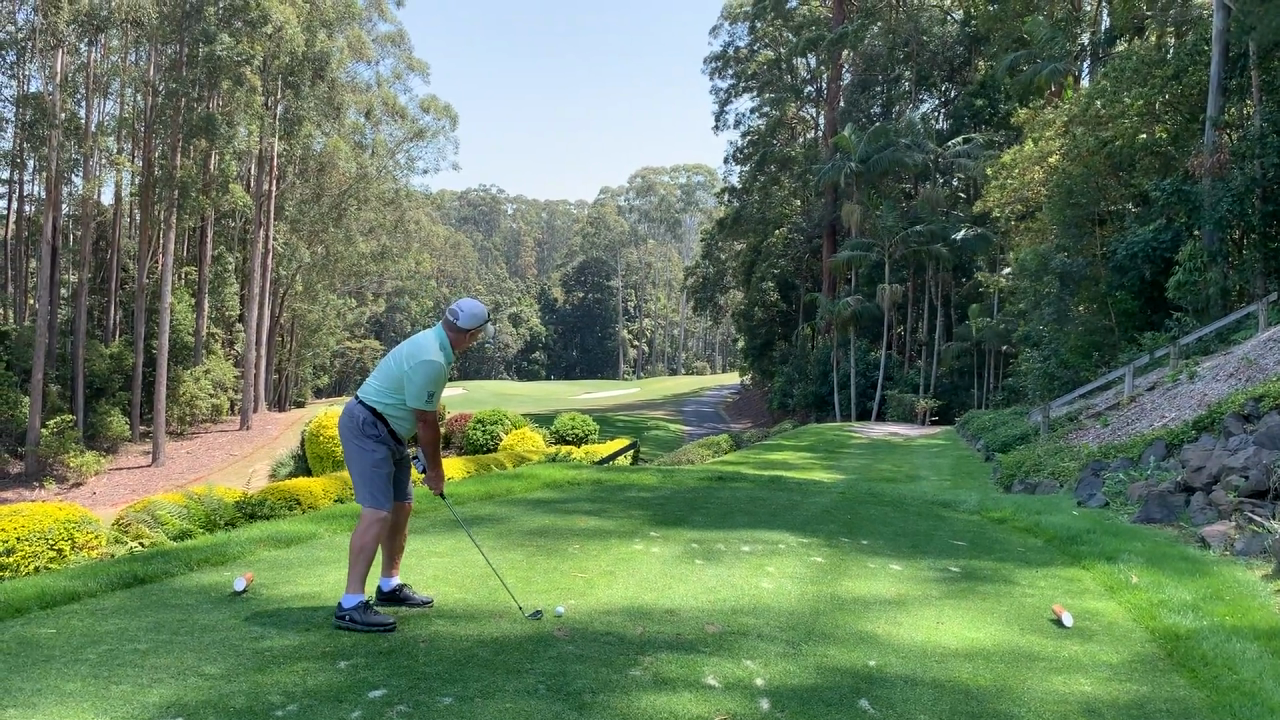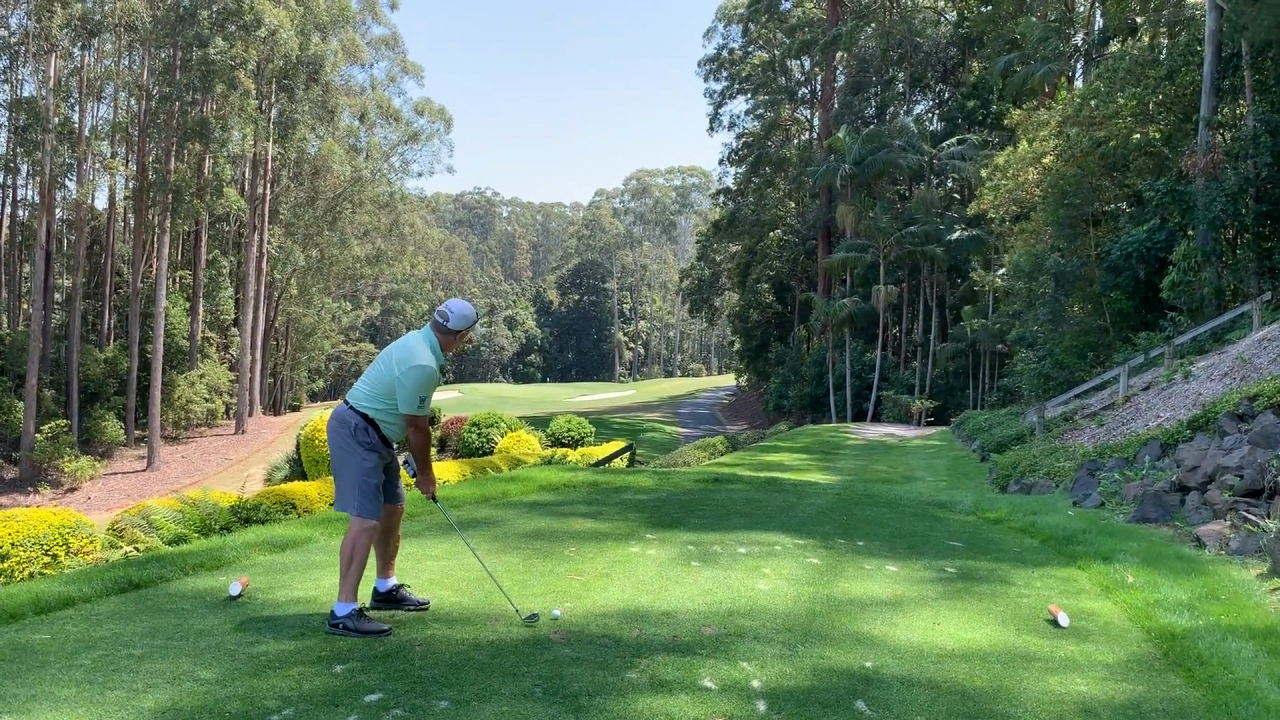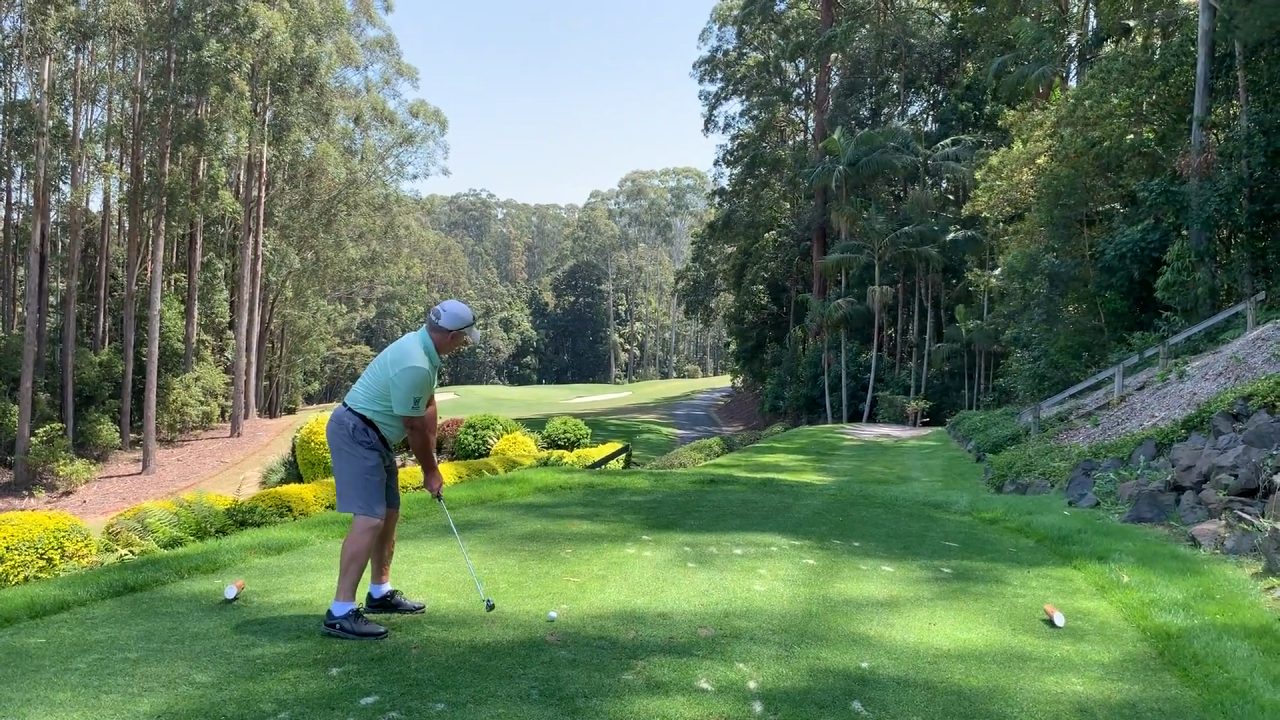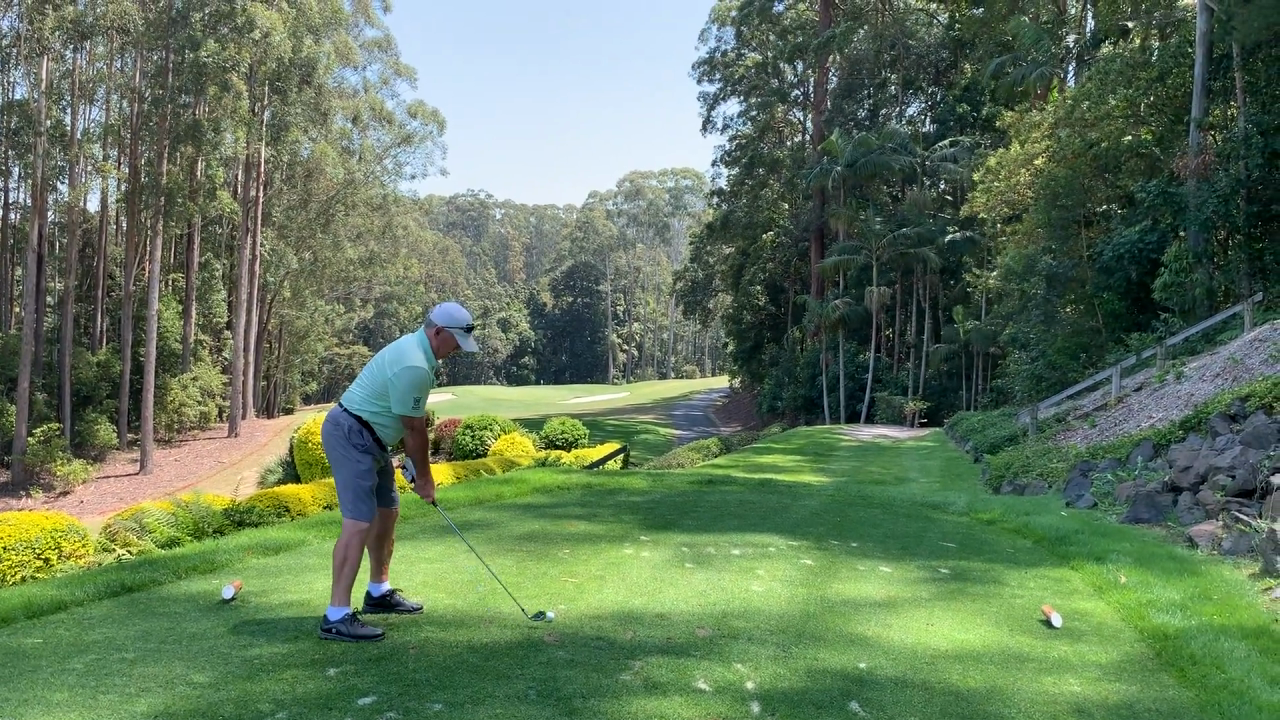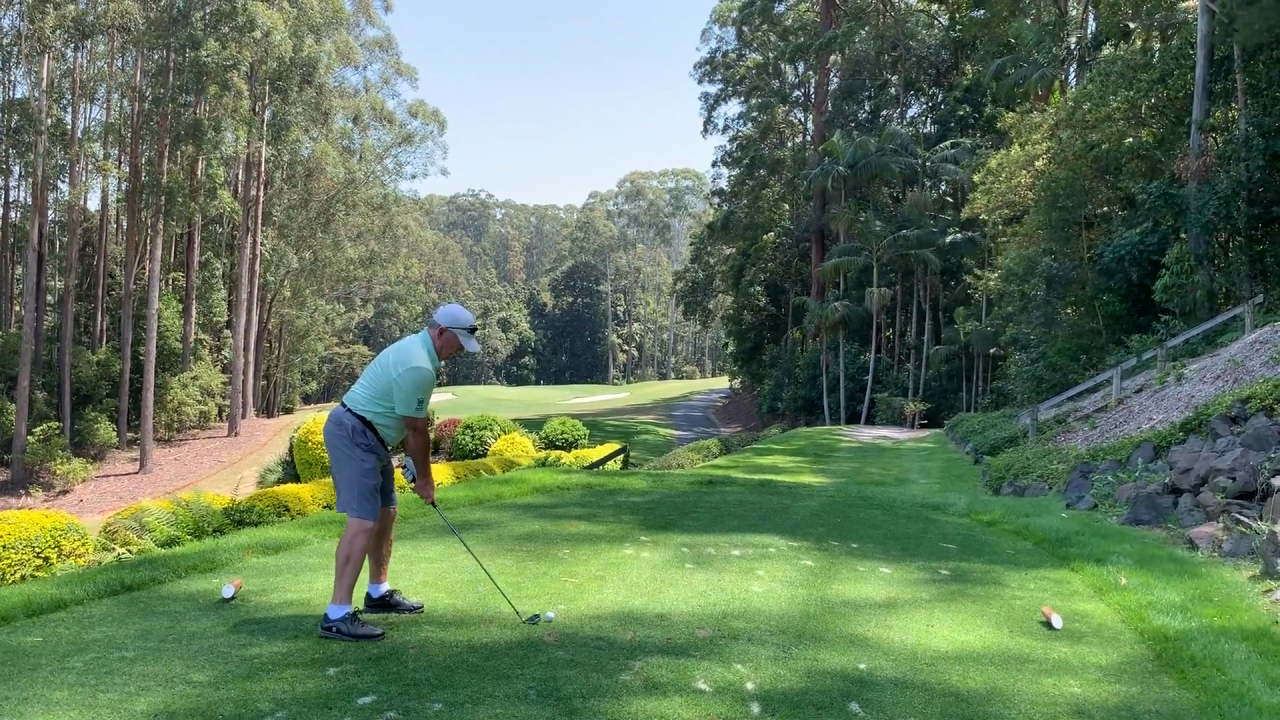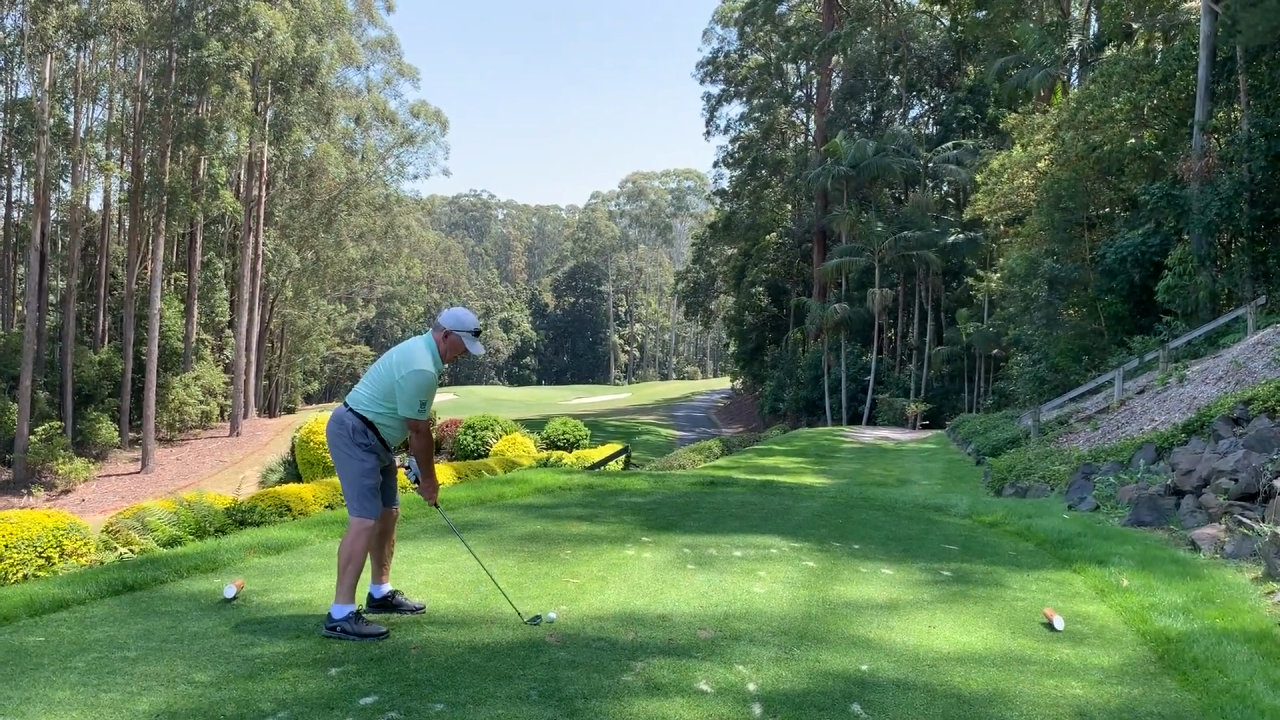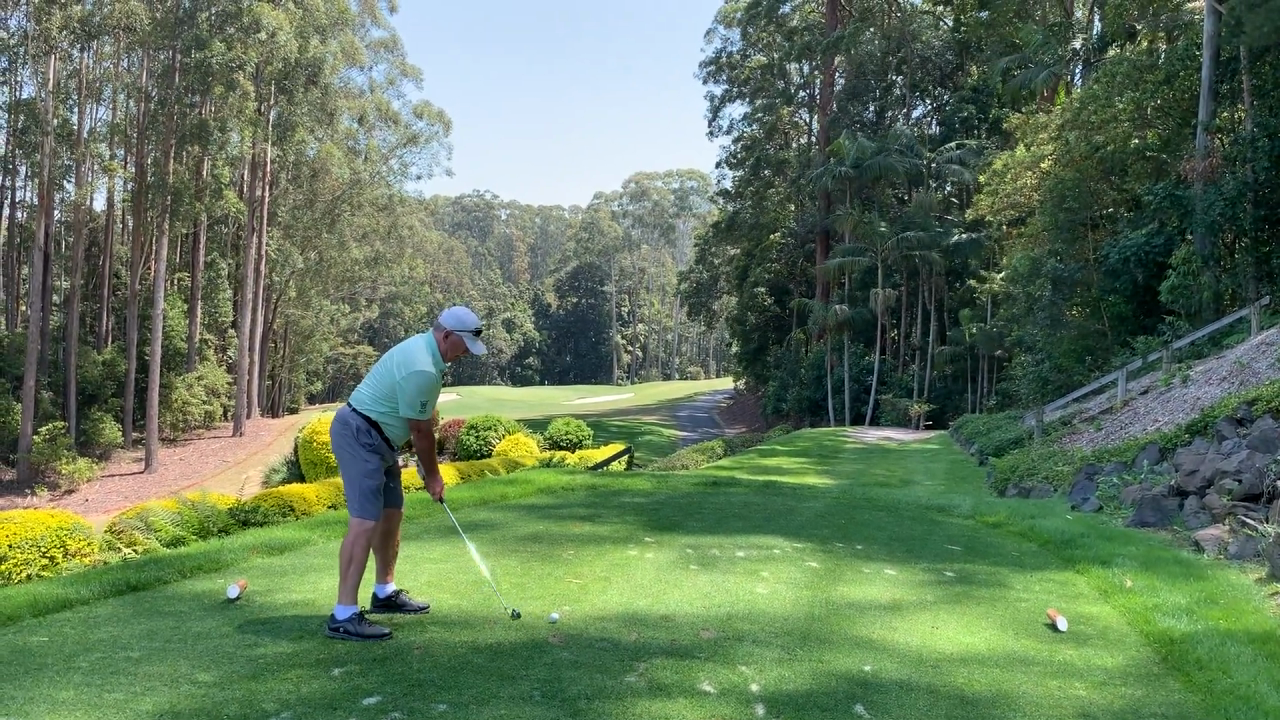
dt=0.3s
person 1, frame 1
left shoulder: (434, 343)
right shoulder: (430, 360)
left elbow: (427, 416)
right elbow: (426, 421)
left wrist: (427, 455)
right wrist: (435, 469)
left hip: (386, 431)
right hip: (367, 428)
left knee: (400, 506)
right knee: (377, 512)
left ankle: (390, 586)
right ankle: (351, 603)
person 1, frame 2
left shoulder: (419, 340)
right shoulder: (422, 366)
left elbow: (417, 420)
right elbow: (417, 427)
left wrist: (417, 461)
right wrist: (426, 474)
left hip: (372, 433)
right hip: (357, 433)
left knee: (392, 508)
right knee: (366, 519)
left ankle: (386, 587)
right ankle: (343, 612)
person 1, frame 3
left shoulder: (421, 347)
right shoulder: (414, 366)
left elbow: (428, 408)
right elbow: (415, 427)
left wrist: (430, 456)
right wrist: (431, 471)
left hip: (371, 436)
right hip: (356, 434)
left knee: (388, 514)
right knee: (369, 519)
left ankle: (380, 593)
right ankle: (341, 612)
person 1, frame 4
left shoulder: (417, 348)
right shoulder: (413, 367)
left elbow: (414, 422)
right elbow: (415, 429)
left wrist: (412, 460)
right wrist: (425, 478)
left hip: (367, 438)
right hip: (351, 435)
left knee: (386, 512)
right knee: (359, 522)
left ankle: (379, 592)
right ankle: (336, 617)
person 1, frame 5
left shoulder: (418, 347)
right shoulder: (418, 368)
left elbow: (412, 424)
right elbow: (417, 429)
left wrist: (412, 459)
right wrist: (425, 478)
left hip: (366, 436)
right hip: (354, 435)
left knee: (385, 513)
right knee: (363, 521)
left ankle: (379, 593)
right ankle: (337, 615)
person 1, frame 6
left shoulder: (421, 348)
right shoulder: (421, 370)
left elbow: (417, 426)
right elbow: (419, 431)
left wrist: (417, 461)
right wrist: (429, 480)
left hip: (370, 436)
right hip: (355, 435)
left knee: (386, 513)
right knee: (364, 519)
left ankle: (380, 594)
right ankle: (341, 614)
person 1, frame 7
left shoulder: (425, 347)
right shoulder: (421, 370)
left elbow: (424, 419)
right elbow: (421, 431)
left wrist: (425, 462)
right wrist: (432, 475)
left hip: (375, 437)
right hip: (360, 435)
left knee: (391, 514)
right knee: (365, 521)
left ankle: (385, 593)
right ankle: (344, 616)
